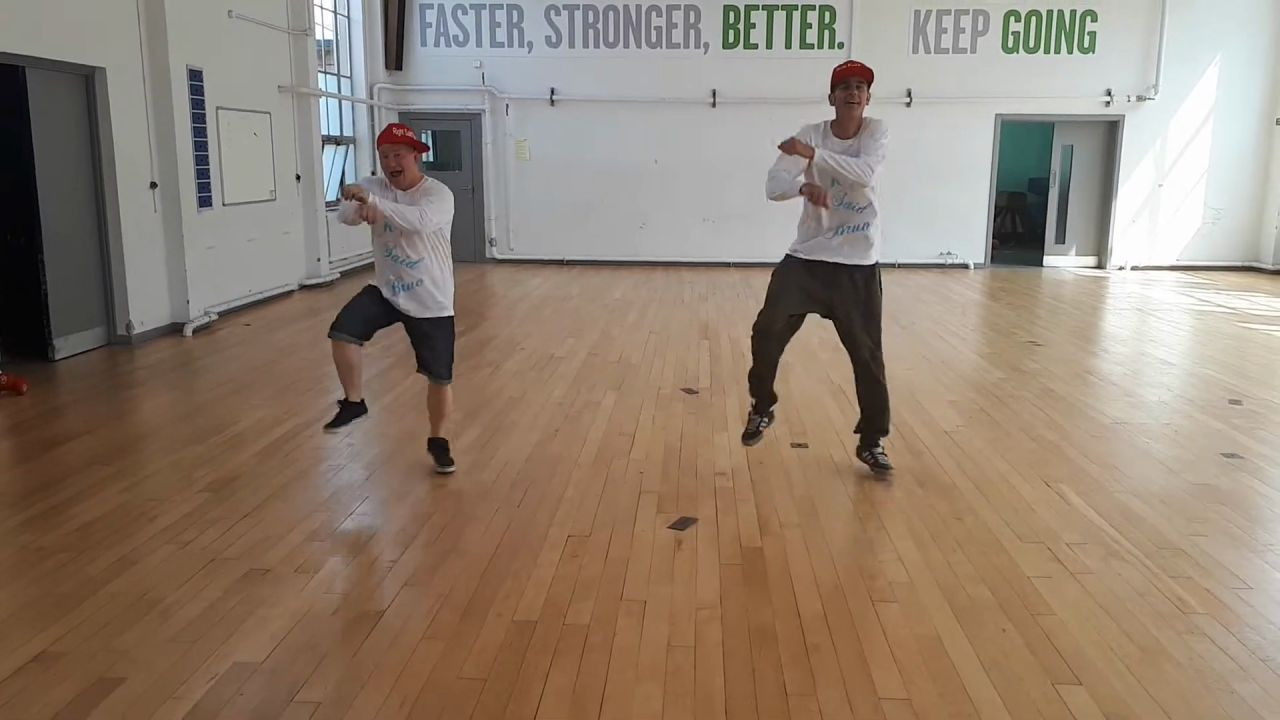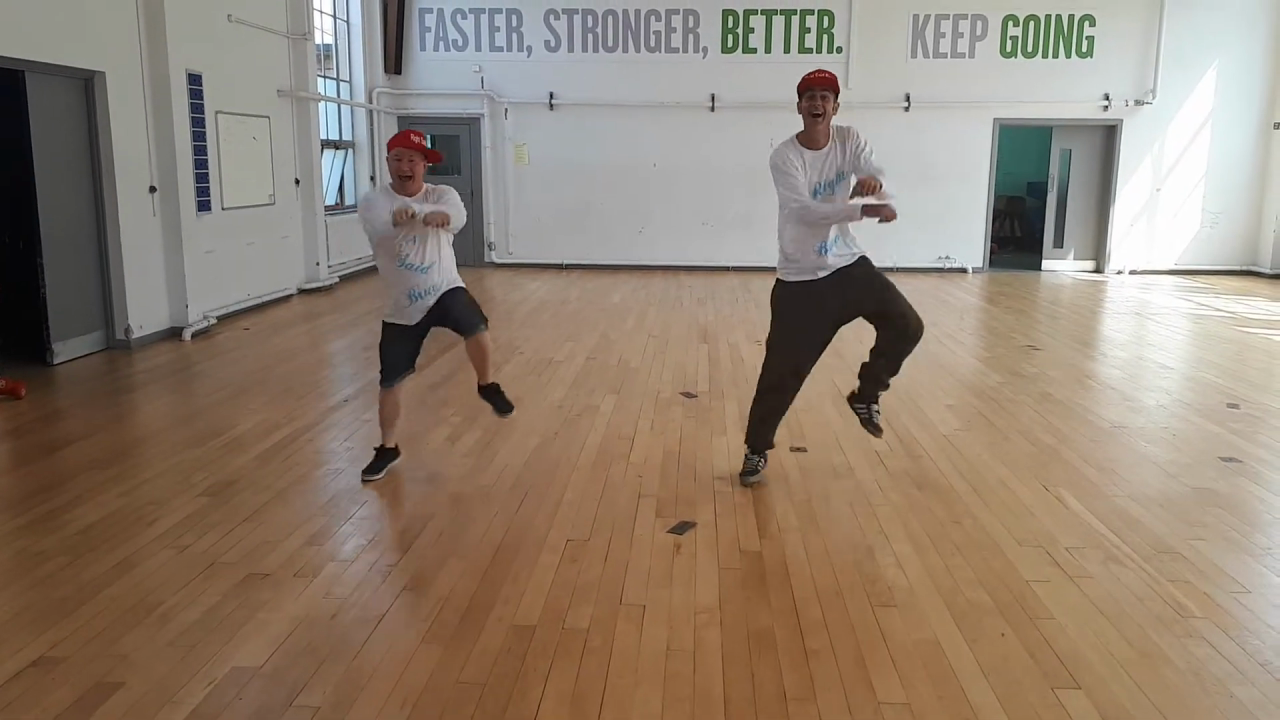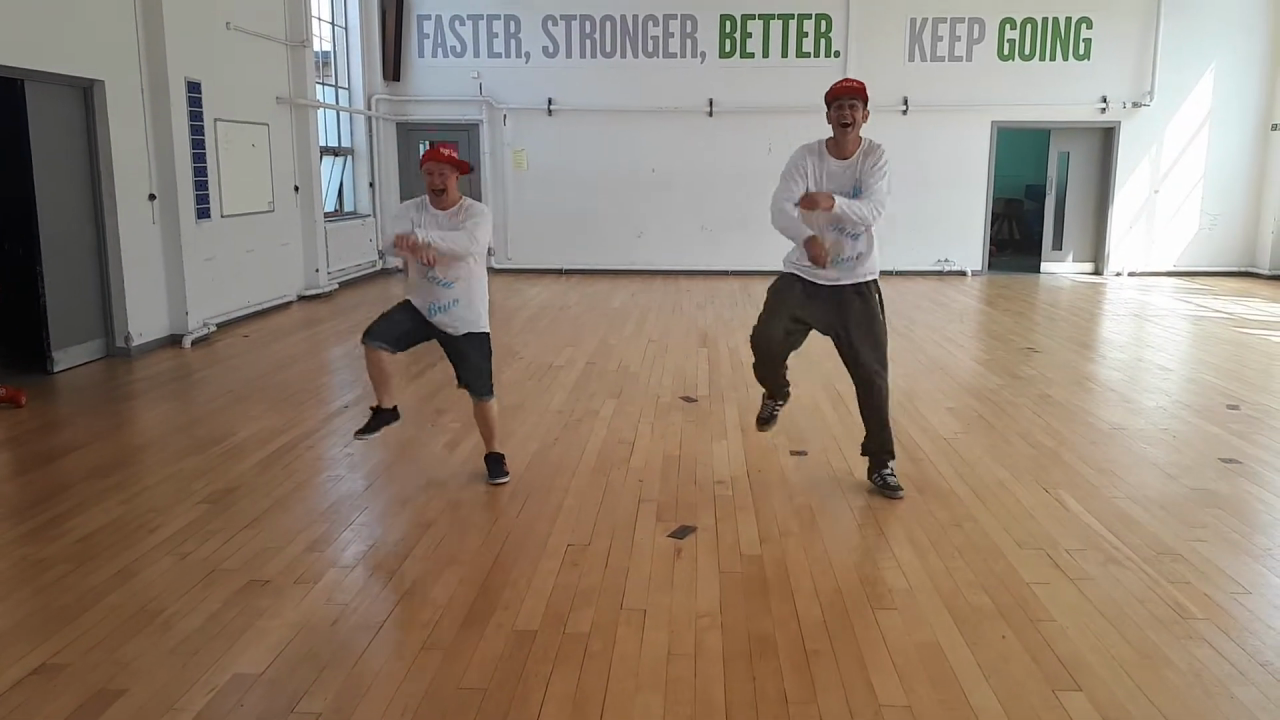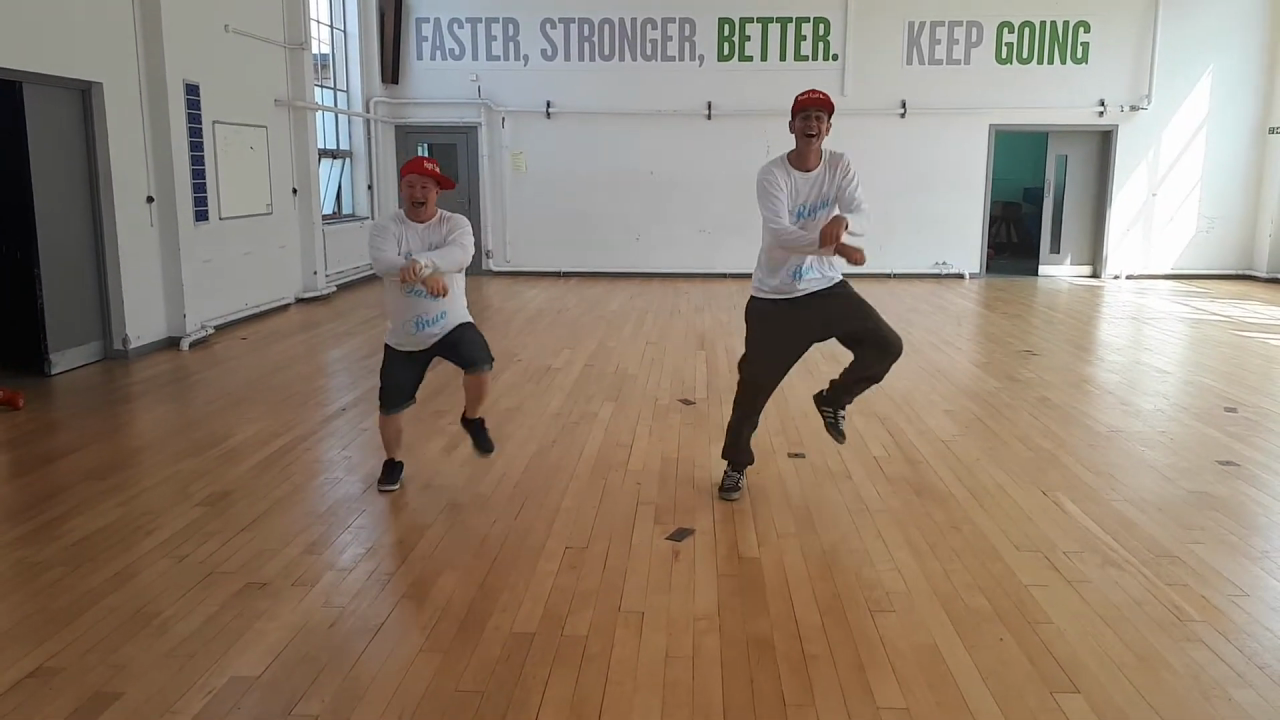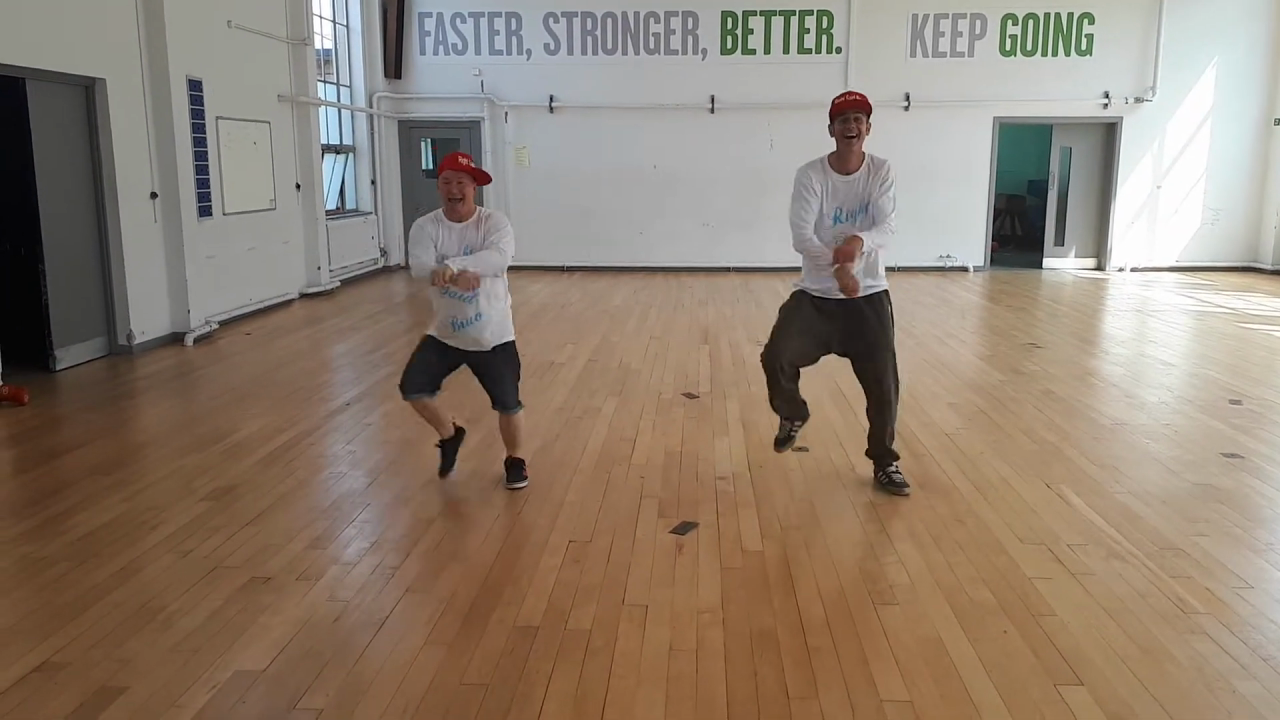
dt=0.4s
person 1, frame 1
left shoulder: (877, 131)
right shoulder: (808, 136)
left elbow: (865, 172)
right elbow: (773, 187)
left wrist: (813, 154)
right wrist: (805, 185)
left hip: (858, 263)
right hip: (807, 257)
left knee: (868, 354)
right knee: (768, 330)
left ankle: (872, 441)
right ankle: (762, 405)
person 1, frame 2
left shoulder: (850, 139)
right shoulder: (783, 156)
left elbow: (880, 177)
right elbow: (809, 212)
left wrist: (872, 181)
right wrist: (865, 209)
left hip: (849, 264)
right hip: (800, 278)
left knee: (907, 326)
right knee: (782, 367)
left ankle: (867, 395)
right ankle: (757, 448)
person 1, frame 3
left shoulder: (876, 155)
right shoulder: (805, 156)
left elbow: (873, 209)
right elbow: (780, 211)
left wrist: (830, 200)
right wrist: (807, 238)
left hip: (856, 281)
right hip: (802, 277)
left knee: (871, 374)
right knee: (766, 343)
left ankle: (880, 463)
right ankle: (776, 394)
person 1, frame 4
left shoulder: (840, 165)
right shoulder: (771, 174)
left elbow: (861, 214)
right elbow: (779, 233)
left wrist: (842, 223)
right wrist: (833, 247)
left hip: (829, 288)
right hip: (774, 296)
left knee: (886, 346)
right knee: (754, 383)
left ankle: (833, 400)
right ankle: (736, 464)
person 1, frame 5
left shoulder: (881, 170)
right shoulder: (809, 174)
left elbow: (884, 231)
right elbow: (802, 238)
left wrist: (859, 244)
right wrist: (837, 268)
left hip: (868, 294)
right hip: (814, 293)
left knee: (883, 384)
right knee: (776, 357)
left ankle: (884, 461)
right ankle: (793, 414)
person 2, frame 1
left shoulder: (438, 194)
right shoulder: (372, 187)
left elbow: (418, 220)
right elbow: (347, 213)
left wrist: (372, 202)
right wrist: (361, 207)
left hip: (431, 301)
right hip: (385, 290)
left knee: (440, 377)
right knee: (343, 334)
left ankle: (439, 440)
right ankle: (354, 402)
person 2, frame 2
left shoulder: (443, 194)
right shoulder: (373, 200)
left elbow: (456, 217)
right elbow: (382, 232)
left wrist: (419, 212)
right wrist: (425, 218)
left hip: (445, 291)
right hip: (401, 307)
left knee: (476, 328)
right knee: (390, 382)
left ankle: (488, 386)
right ankle: (387, 449)
person 2, frame 3
left shoulder: (477, 213)
right shoulder: (411, 210)
left elbow: (466, 243)
right elbow: (394, 240)
left wrist: (421, 238)
right wrist: (408, 242)
left hip: (467, 319)
right hip: (420, 309)
left knee: (481, 393)
right knee: (374, 341)
left ankle: (493, 455)
right ankle: (386, 410)
person 2, frame 4
left shoulder: (456, 224)
right shoulder: (385, 227)
left elbow: (460, 255)
right elbow: (383, 264)
left wrist: (419, 262)
right wrist: (425, 273)
left hip: (453, 325)
right hip: (404, 336)
left knee: (481, 366)
right knee: (391, 406)
left ankle: (473, 418)
right ankle: (393, 462)
person 2, frame 5
left shoulder: (495, 223)
right shoulder: (425, 227)
left elbow: (498, 258)
right elbow: (421, 266)
left wrist: (452, 267)
right wrist: (457, 274)
left hip: (493, 334)
right hip: (446, 333)
left knee: (508, 406)
right knee: (414, 390)
left ankle: (514, 461)
right ankle: (449, 435)
